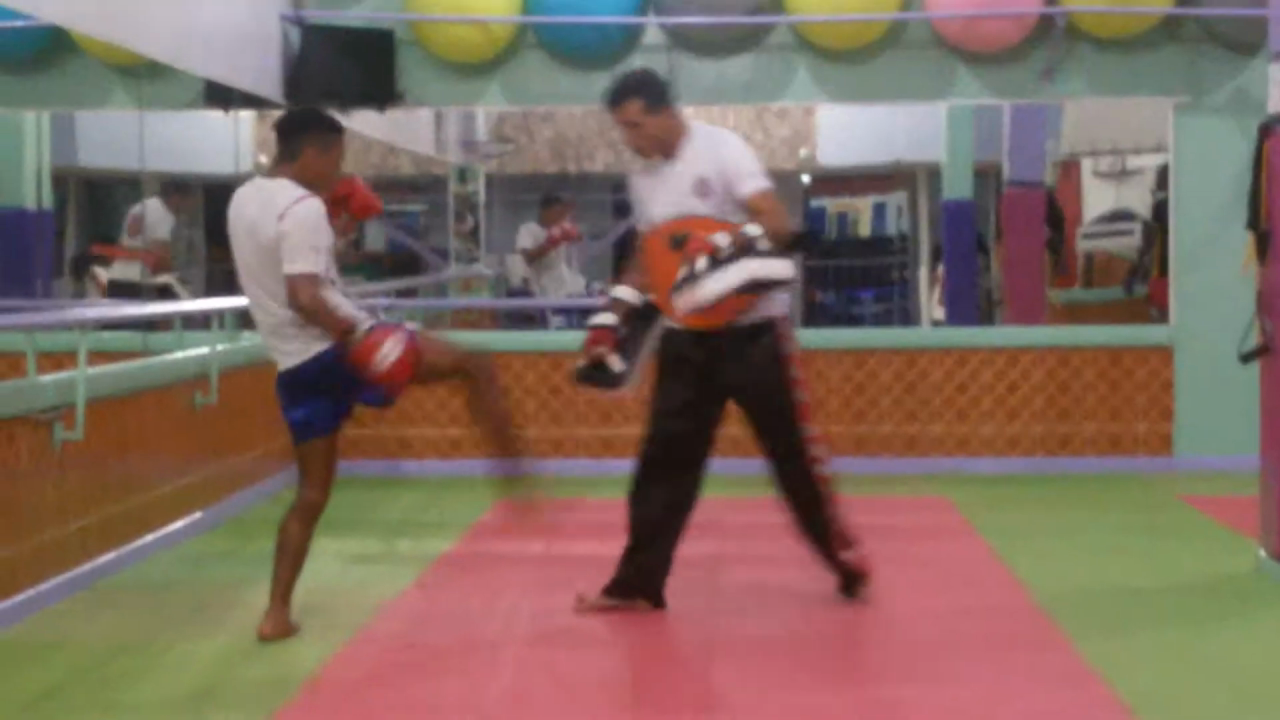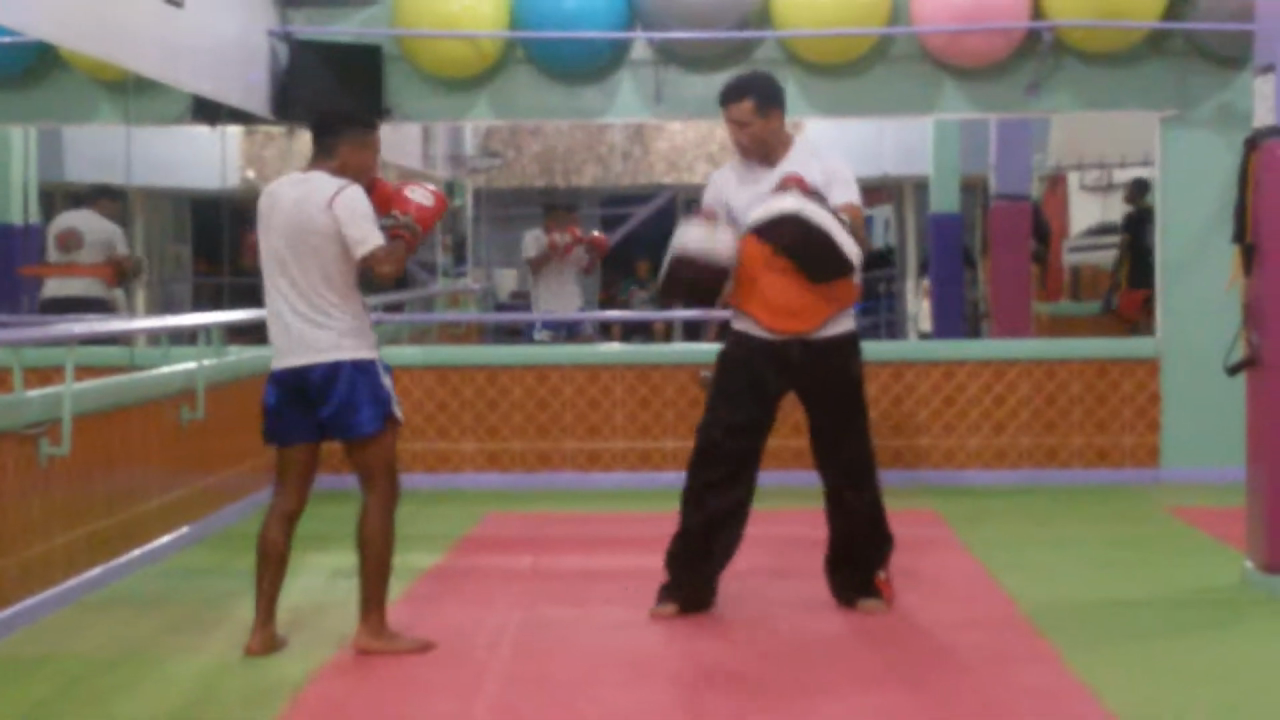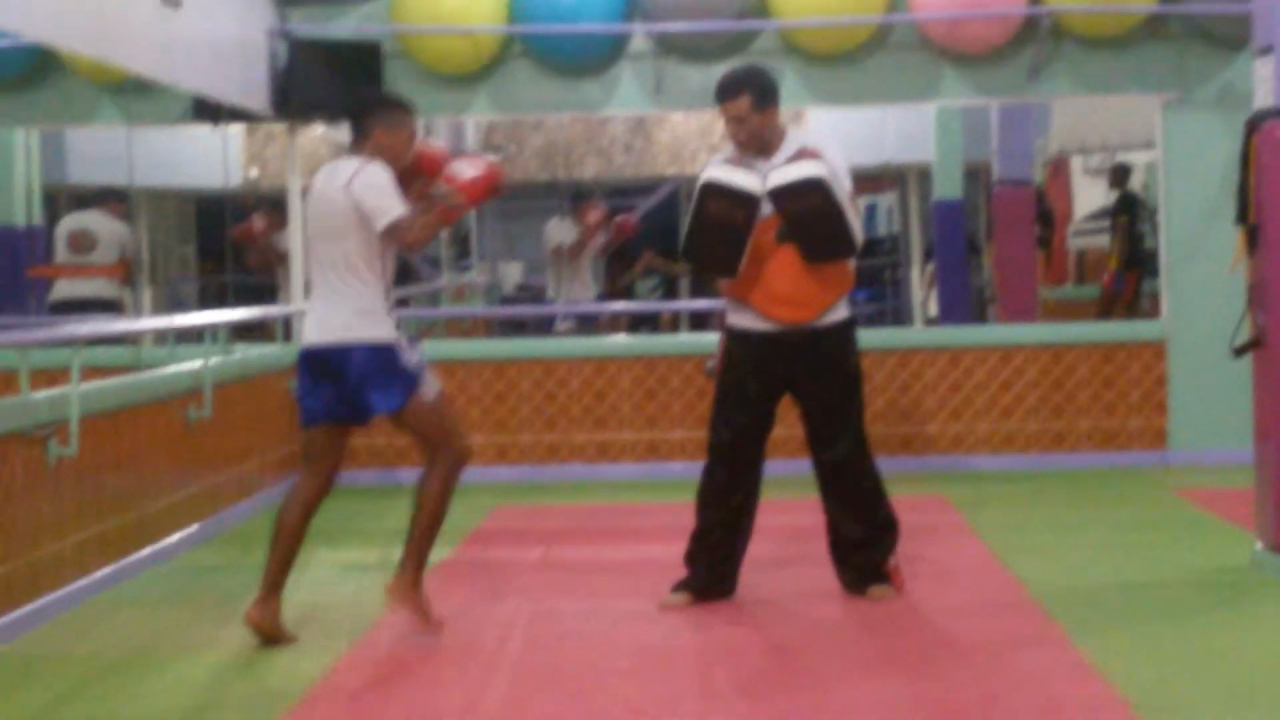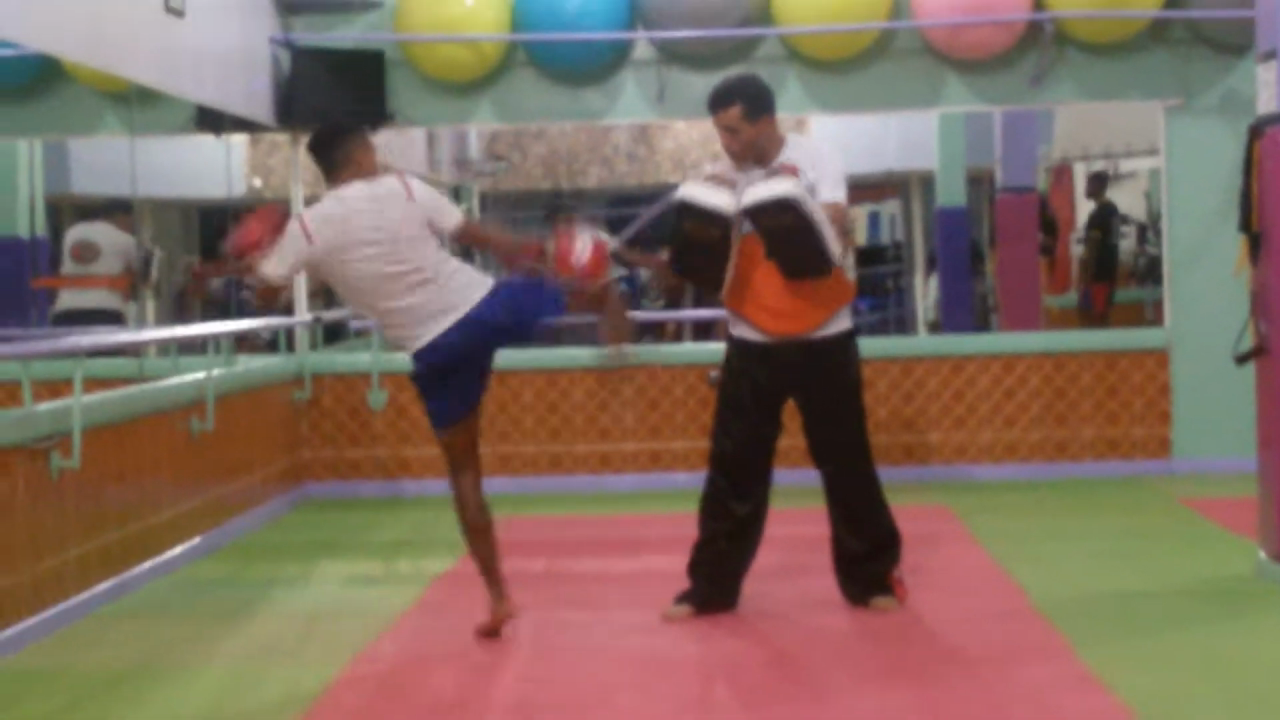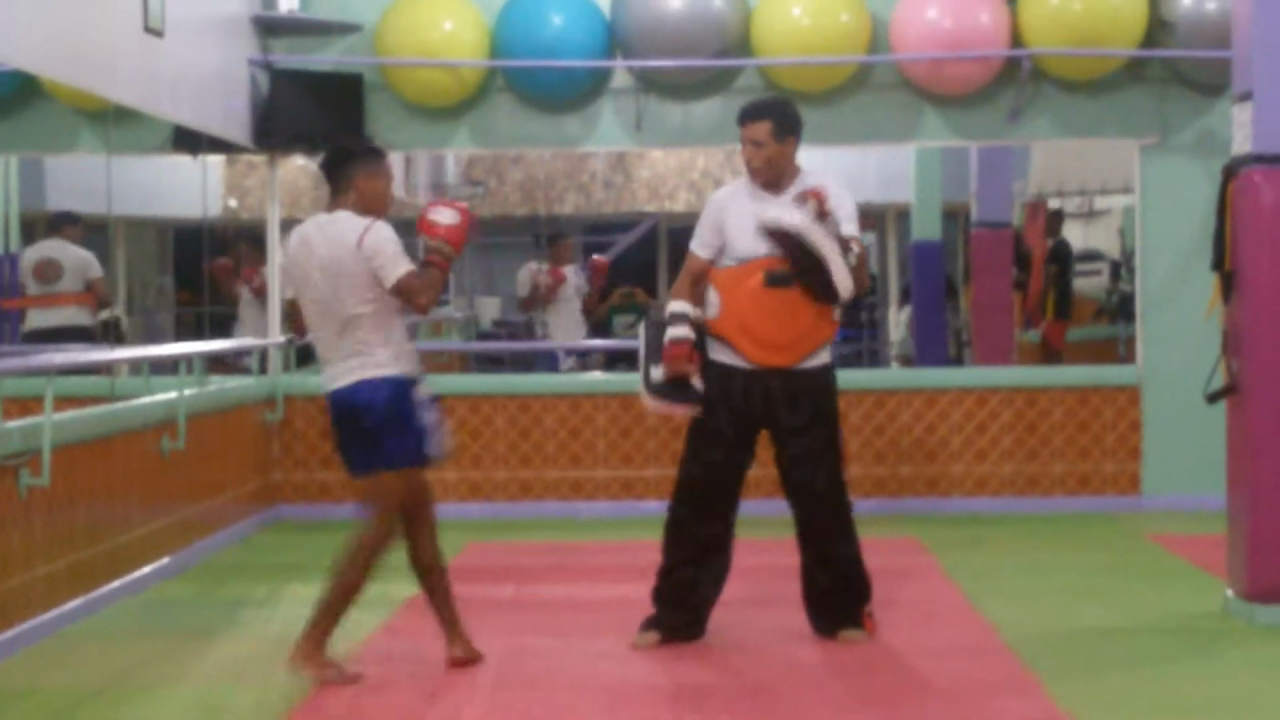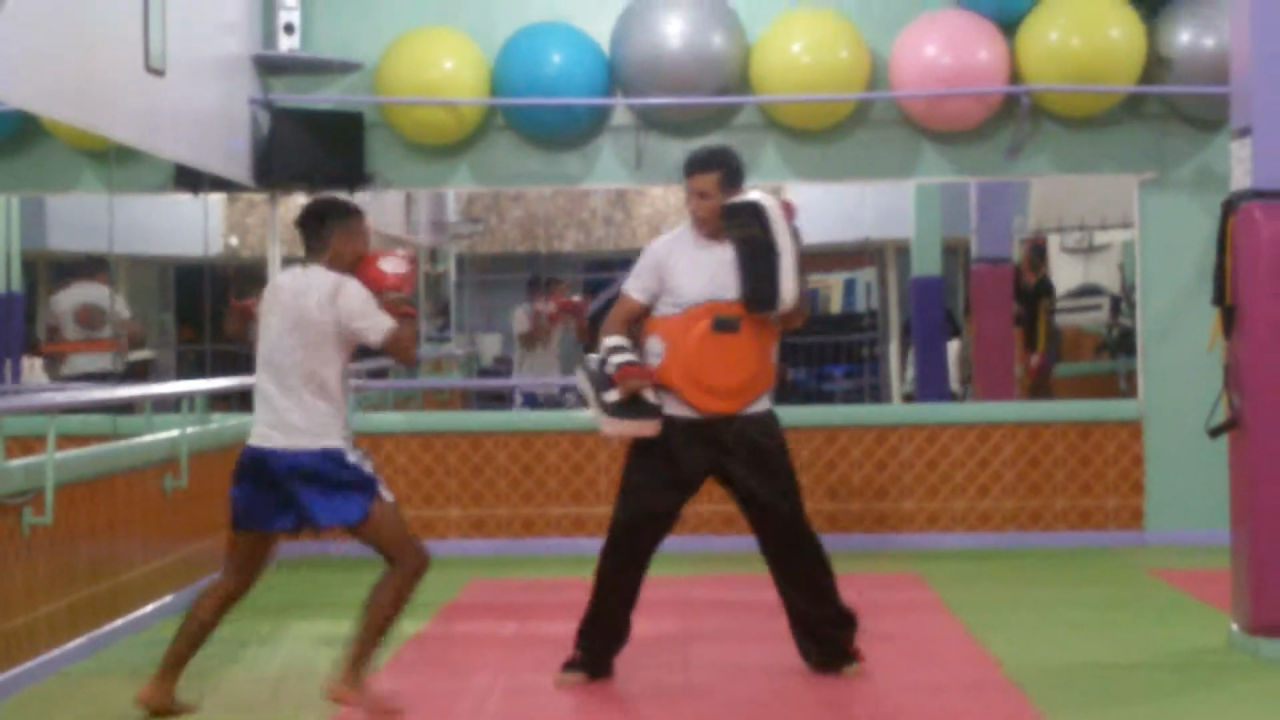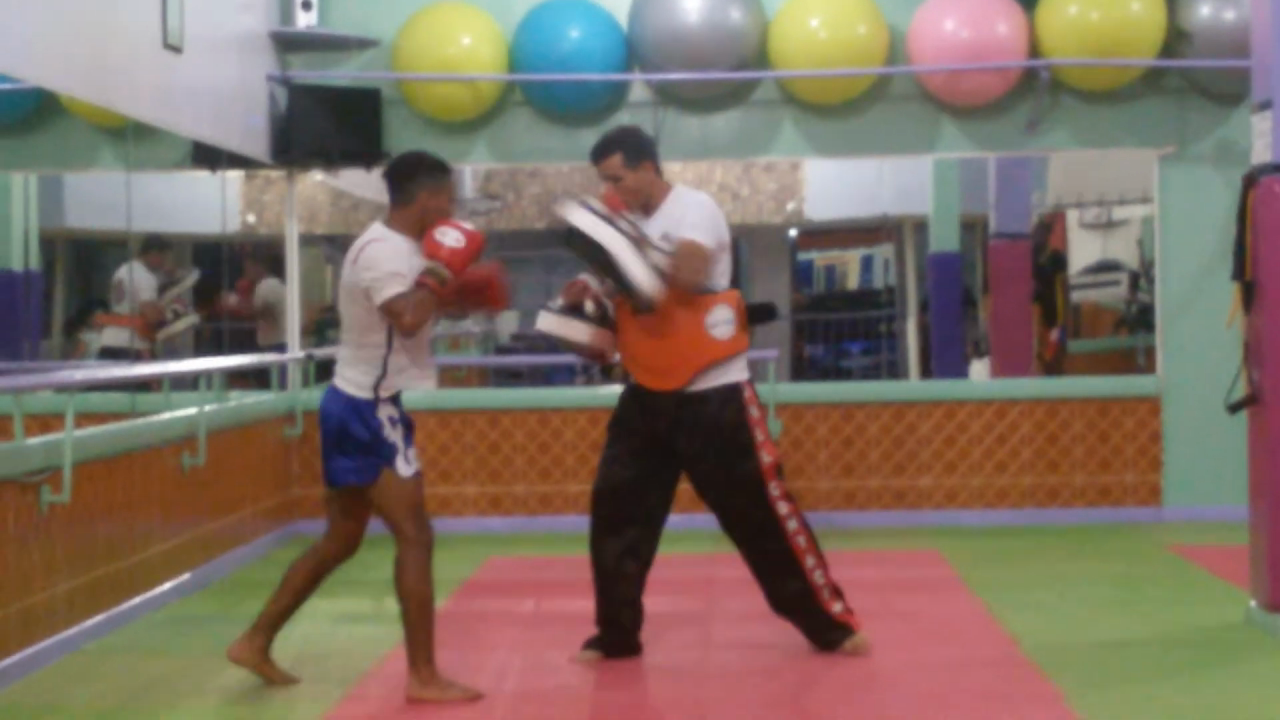
dt=0.4s
person 1, frame 1
left shoulder: (722, 151)
right shoulder: (643, 176)
left elbow: (778, 223)
right wrist: (612, 314)
left hip: (751, 329)
right hip: (686, 338)
left knee: (791, 449)
right knee: (664, 461)
left ankle: (843, 559)
right ankle: (637, 584)
person 1, frame 2
left shoulder: (825, 167)
right shoulder: (724, 182)
left elbow: (858, 243)
left hip: (826, 342)
right hip: (753, 342)
left knee: (847, 467)
right knee: (717, 458)
left ankle: (862, 579)
right ankle: (688, 585)
person 1, frame 3
left shoulder: (817, 157)
right shoulder: (722, 171)
left elbow: (850, 238)
left hip: (822, 331)
right hip: (751, 335)
left knee: (843, 454)
right knee: (730, 455)
left ankle: (868, 565)
right ankle: (709, 574)
person 1, frame 4
left shoulder: (816, 162)
right shoulder: (722, 180)
left elbow: (837, 241)
left hip: (823, 341)
right hip: (753, 345)
left knee: (846, 462)
right knee: (734, 467)
left ankle: (871, 576)
right ankle: (712, 586)
person 1, frame 5
left shoulder: (829, 200)
right shoulder: (725, 201)
left elbow: (859, 281)
right elbow: (689, 279)
left wrist: (826, 231)
right wrist: (677, 335)
left hip: (804, 375)
right hip: (731, 372)
left knee: (821, 498)
right knee: (702, 493)
left ankle: (840, 611)
right ankle: (678, 614)
person 1, frame 6
right shoulder: (666, 249)
left elbow: (792, 319)
right elbow: (617, 319)
right wrist: (622, 363)
left hip: (746, 421)
right hip: (675, 423)
left knee: (788, 533)
right knee: (630, 534)
left ankle: (831, 646)
right ankle: (593, 654)
person 1, frame 7
left shoulder: (695, 210)
right shoulder: (632, 226)
left elbow: (687, 280)
right wrist: (591, 294)
left hip: (714, 392)
right hip: (648, 394)
left knee: (758, 508)
right knee: (615, 507)
left ankle: (830, 621)
right ankle: (616, 633)
person 2, frame 1
left shoulder: (242, 200)
right shoulder: (303, 208)
right elbow: (305, 297)
right wrist: (358, 339)
left hip: (296, 368)
right hip: (341, 346)
left knee: (311, 492)
right knee: (475, 369)
left ankle: (276, 612)
right ankle: (515, 475)
person 2, frame 2
left shoulder: (271, 195)
right shoulder: (346, 195)
right elbow: (384, 267)
right wrist: (408, 238)
left hip: (288, 365)
right hip: (345, 361)
left knee: (288, 498)
right knee: (380, 490)
left ankle: (263, 627)
right ankle: (373, 627)
person 2, frame 3
left shoulder: (324, 178)
right shoulder: (371, 175)
right elbow: (410, 237)
left wrist: (427, 204)
right wrist: (448, 207)
left hip: (320, 344)
right hip: (364, 342)
left knee: (314, 479)
right knee: (450, 449)
left ankle: (267, 603)
right ankle: (409, 579)
person 2, frame 4
left shoulder: (305, 227)
right shoulder: (403, 190)
left elbow: (263, 289)
right elbow: (482, 238)
left wrist: (253, 249)
right wrist: (548, 254)
left hip: (435, 354)
right hip: (478, 309)
left knee: (464, 474)
left ankle: (496, 599)
person 2, frame 5
left shoulder: (297, 241)
right shoulder: (371, 233)
left elbow: (298, 320)
right elbow: (422, 298)
right wrist: (437, 262)
left hip: (343, 395)
right hip: (386, 387)
left knee: (417, 513)
right knee: (381, 524)
left ankle: (455, 638)
right ankle: (314, 644)
person 2, frame 6
left shoulder: (279, 285)
right shoulder: (345, 291)
right elbow: (406, 352)
left wrist: (376, 309)
right wrist: (398, 310)
left hip: (262, 452)
right hip: (319, 454)
left knee: (237, 576)
right knee: (408, 559)
right ankle: (352, 678)
person 2, frame 7
left shoulder: (401, 247)
right shoulder: (380, 252)
left elbow: (413, 314)
right elbow: (409, 319)
left wrist: (460, 288)
right wrist: (439, 274)
left hip: (359, 406)
right hip: (364, 409)
left knee: (338, 540)
right knee: (414, 535)
left ankle: (255, 642)
right ankle: (424, 676)
